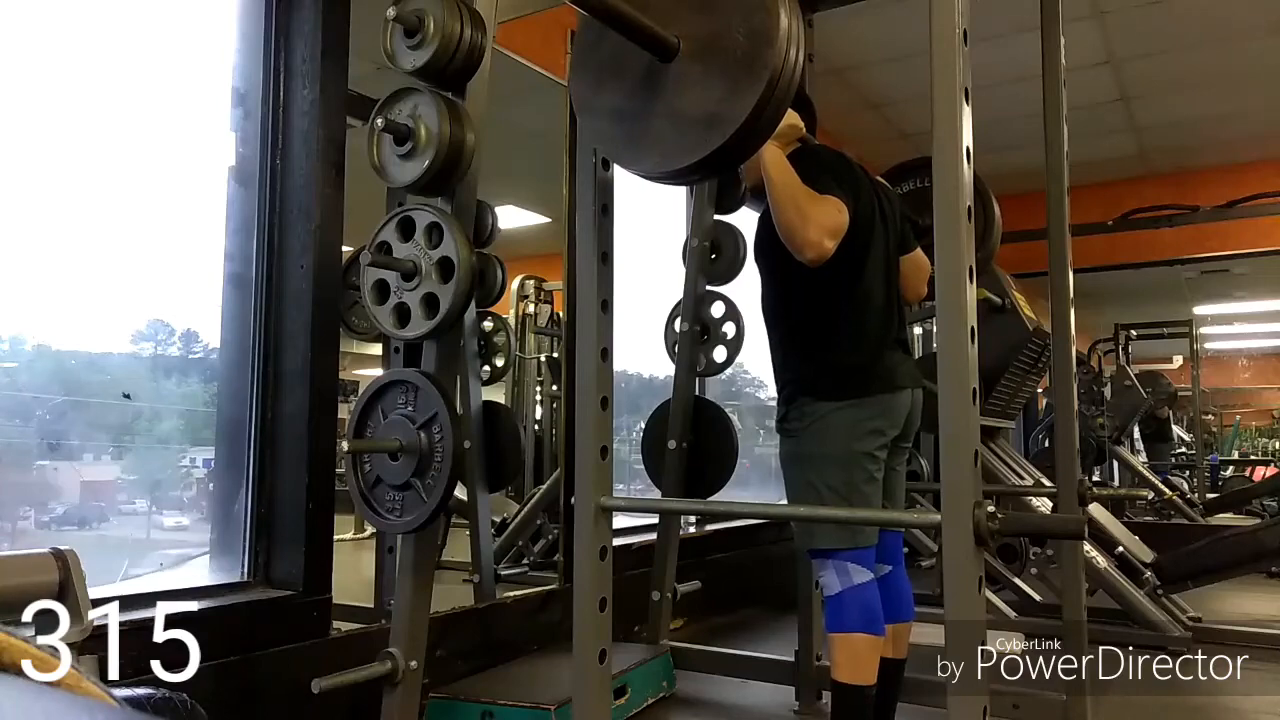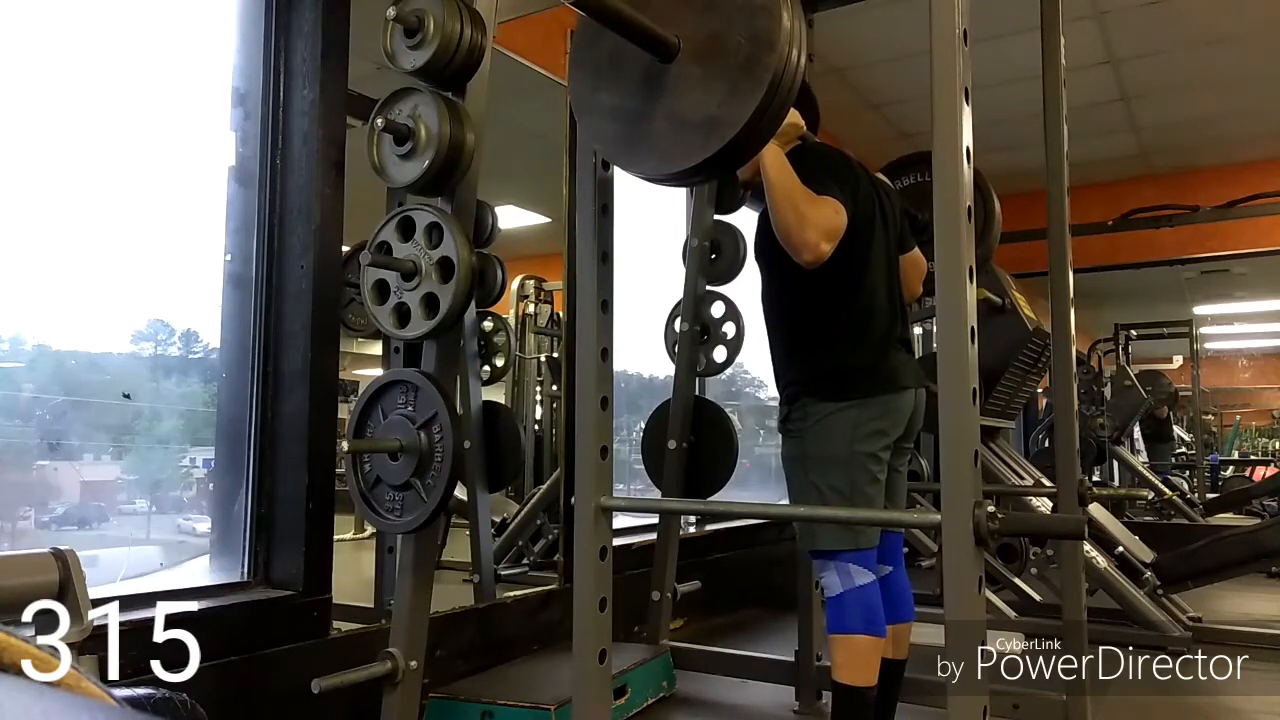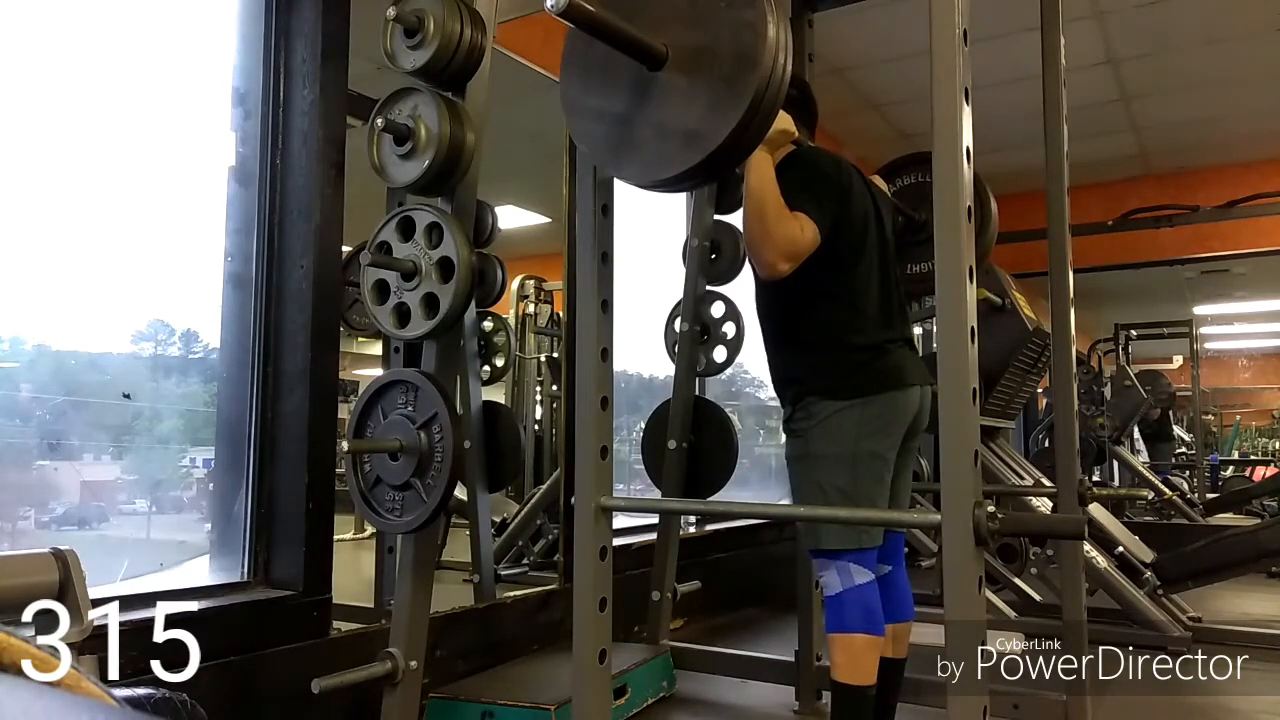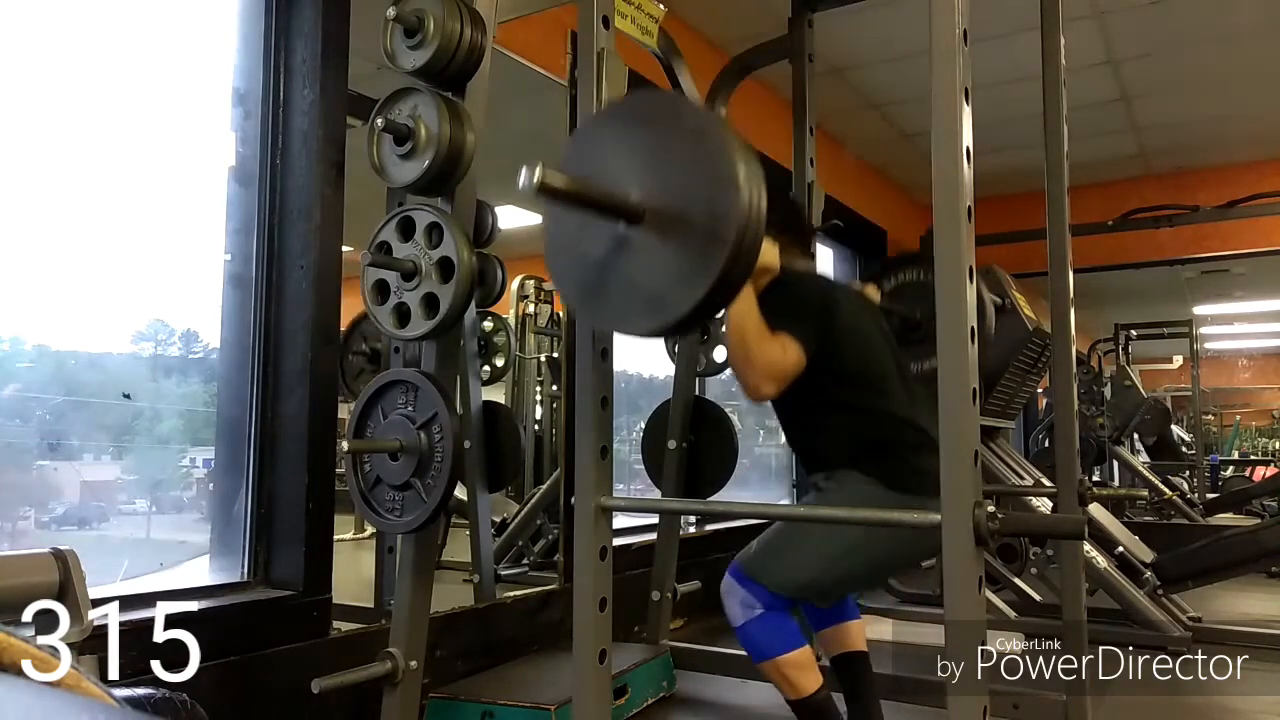
dt=1s
person 1, frame 1
left shoulder: (813, 165)
right shoulder: (862, 182)
left elbow: (815, 240)
right elbow: (915, 282)
left wrist: (767, 147)
left hip: (839, 396)
right hip: (889, 388)
left knee: (845, 566)
right knee: (881, 559)
person 1, frame 2
left shoulder: (813, 164)
right shoulder: (862, 180)
left elbow: (812, 241)
right elbow: (913, 279)
left wrist: (768, 148)
left hip: (841, 394)
right hip: (890, 387)
left knee: (846, 566)
right knee: (880, 560)
person 1, frame 3
left shoulder: (805, 170)
right shoulder: (851, 179)
left elbow: (775, 255)
left wrist: (756, 150)
left hip: (846, 393)
right hip: (894, 384)
left knee: (844, 564)
right knee: (880, 560)
person 1, frame 4
left shoulder: (791, 292)
right shoulder: (838, 295)
left elbow: (763, 377)
left hip: (886, 486)
right hip: (923, 483)
left knee: (750, 590)
right knee: (813, 577)
